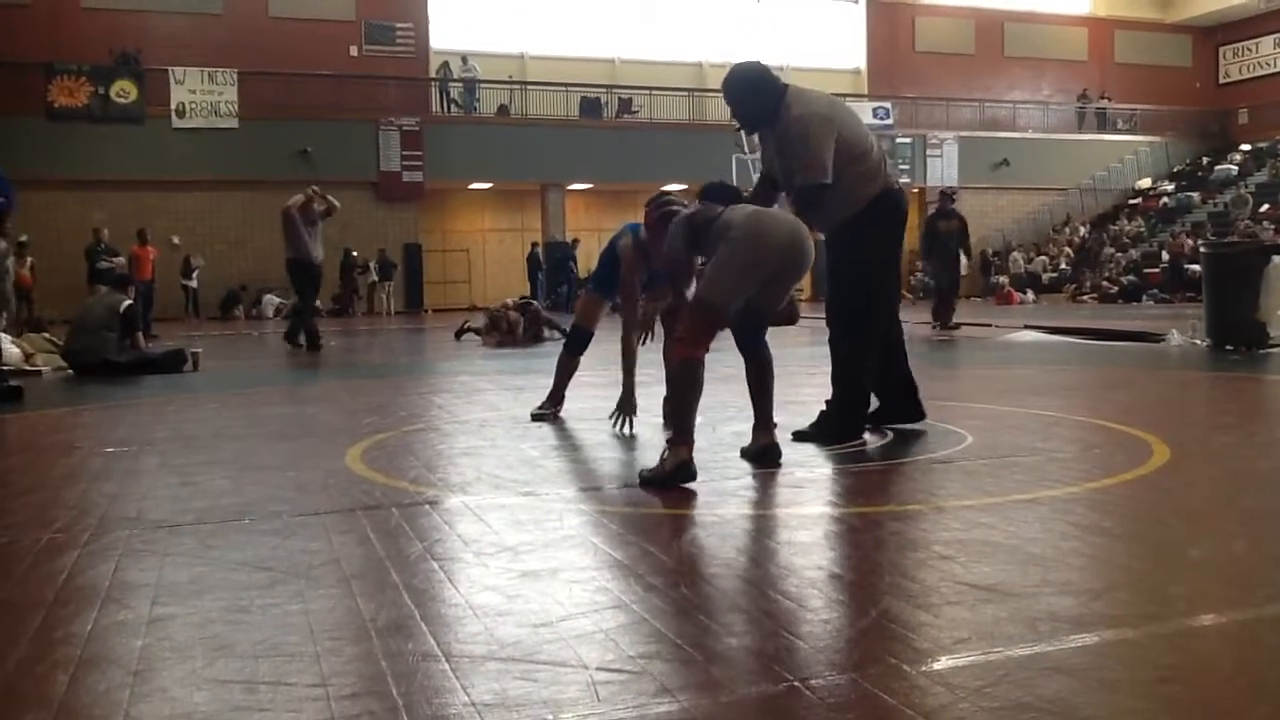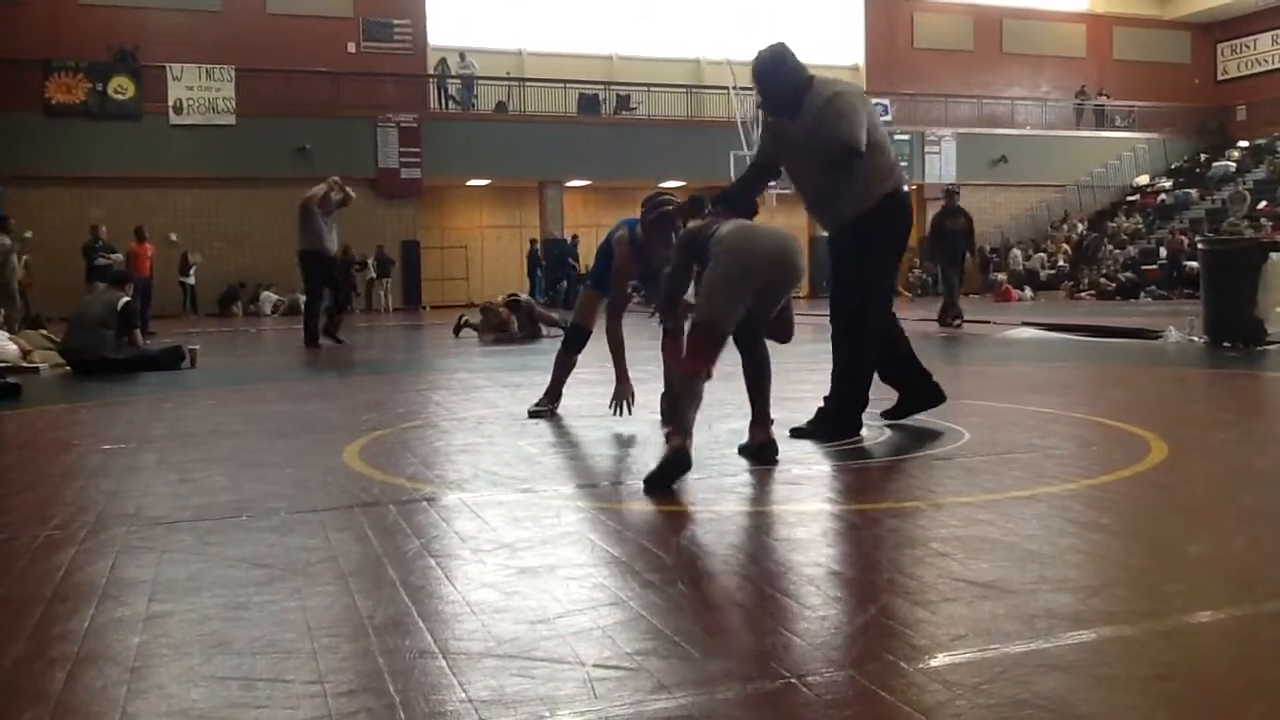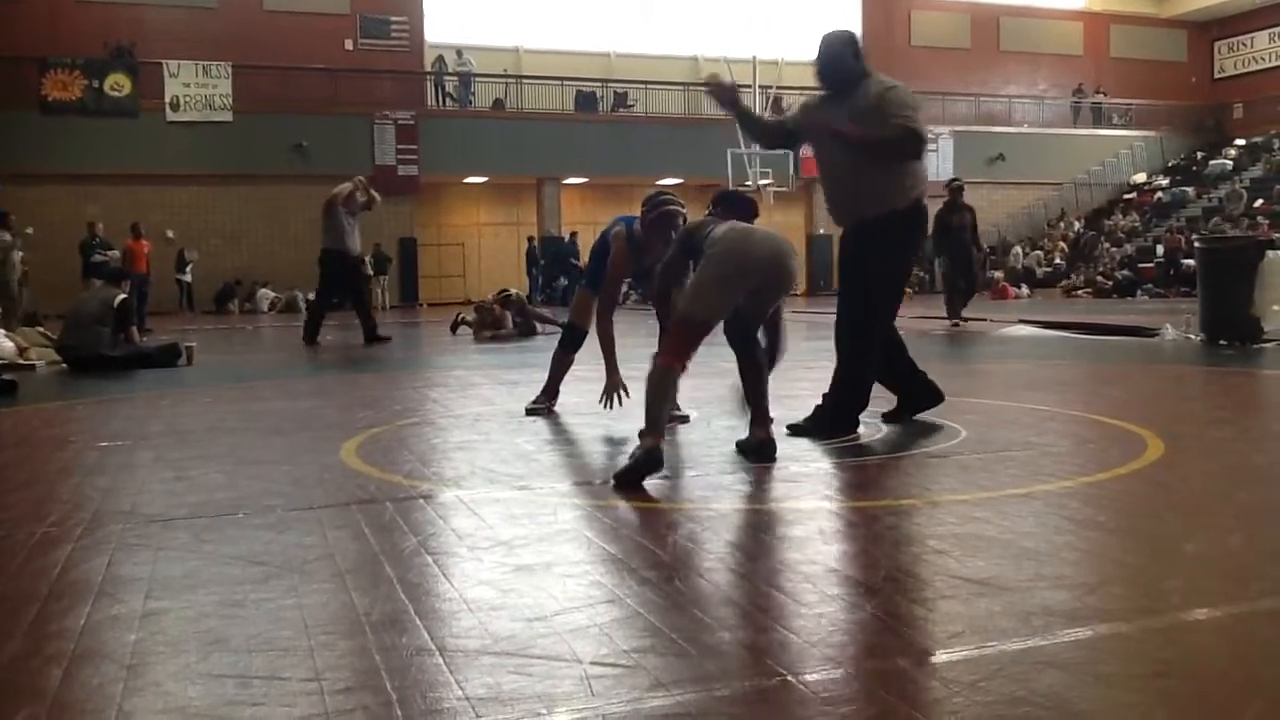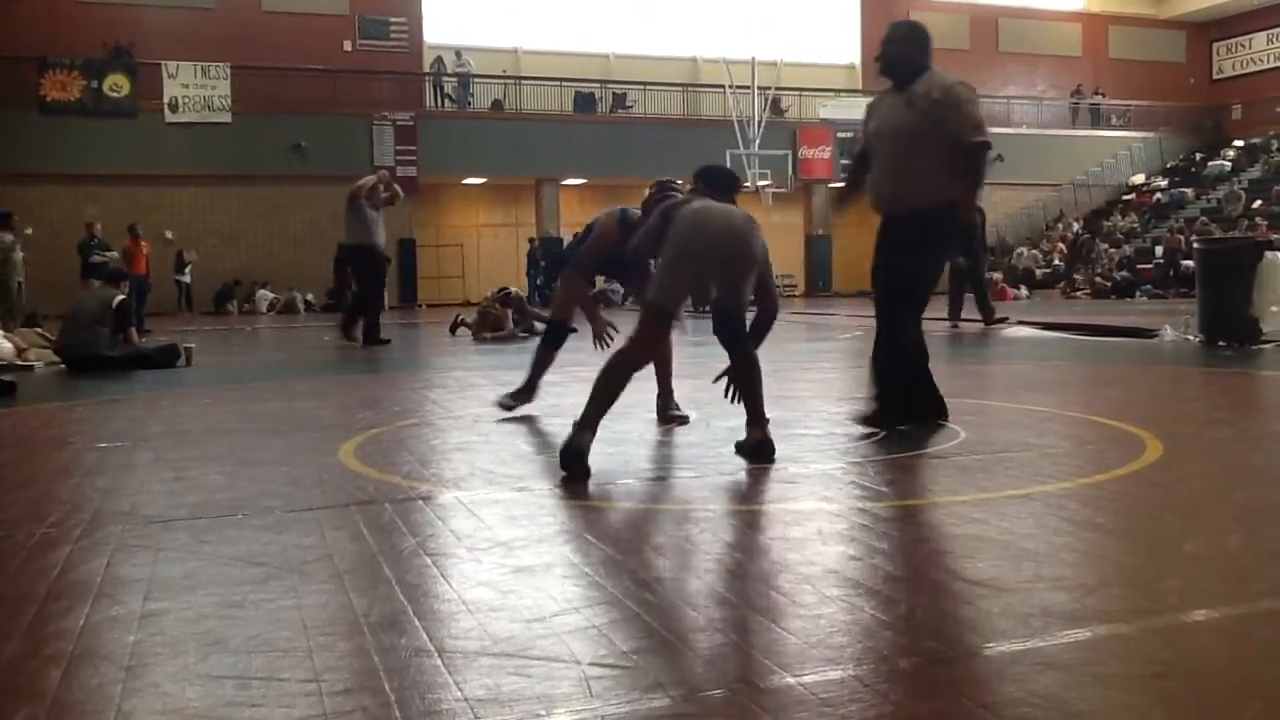
dt=0.3s
person 1, frame 1
left shoulder: (805, 118)
right shoulder: (775, 121)
left elbow: (813, 194)
right elbow: (770, 183)
left hip: (871, 214)
right hip: (856, 217)
left knee: (851, 318)
right knee: (874, 314)
left ankle: (844, 419)
right ankle: (899, 402)
person 1, frame 2
left shoulder: (832, 101)
right shoulder: (778, 120)
left elbow: (845, 159)
right elbow: (759, 175)
right wrist: (717, 200)
left hip: (880, 215)
right hip: (848, 225)
left knee: (855, 317)
right knee: (869, 315)
left ankle: (841, 416)
right ankle: (919, 390)
person 1, frame 3
left shoulder: (889, 96)
right shoulder: (819, 108)
left elbow: (911, 145)
right elbow: (773, 136)
left wrist: (847, 136)
right wrist: (736, 107)
left hip: (897, 222)
right hip: (858, 227)
left knee: (862, 319)
right knee: (864, 318)
left ankle: (839, 413)
right ankle: (917, 390)
person 1, frame 4
left shoulder: (946, 94)
right shoulder: (882, 103)
left elbow: (975, 150)
right elbow: (866, 159)
left wrist: (965, 205)
right wrist: (846, 193)
left hip: (931, 220)
right hip: (896, 222)
left knee: (899, 314)
right knee: (895, 314)
left ankle: (899, 403)
right ankle: (921, 402)
person 2, frame 1
left shoulder: (690, 218)
left elbow: (674, 261)
left wrist: (681, 309)
left hip: (752, 237)
right hip: (799, 237)
left knee: (689, 342)
right knee: (750, 333)
left ankle: (680, 453)
right ankle: (765, 437)
person 2, frame 2
left shoulder: (698, 232)
left elbow: (669, 302)
right elbow: (784, 332)
right wrist: (749, 321)
left hip: (740, 252)
right hip: (789, 248)
left knee: (695, 358)
right knee: (750, 336)
left ankle: (679, 441)
right ankle: (762, 436)
person 2, frame 3
left shoulder: (698, 228)
left elbow: (661, 293)
right elbow: (773, 337)
left hip: (732, 252)
right hip: (782, 254)
left knee: (672, 351)
right knee: (744, 336)
left ankle: (652, 442)
right ankle: (761, 433)
person 2, frame 4
left shoulder: (680, 208)
right shoulder: (748, 224)
left elbow: (636, 253)
right elbow: (769, 306)
left wrist: (653, 298)
right wrist: (741, 356)
left hip: (694, 231)
right hip: (740, 237)
left knee: (644, 342)
right knee: (734, 335)
left ankle: (581, 436)
right ankle: (758, 433)
person 3, frame 1
right shoulder: (634, 248)
right elbow: (630, 328)
right wrist: (628, 390)
right hip: (615, 266)
right knee: (579, 335)
right ankle: (554, 399)
person 3, frame 2
right shoulder: (627, 246)
right elbow: (614, 318)
right wrist: (622, 378)
left hip: (656, 265)
right hip: (612, 260)
right knee: (577, 332)
right ankle: (551, 395)
person 3, frame 3
right shoulder: (624, 244)
right elbow: (604, 314)
right wrist: (612, 373)
left hip: (652, 262)
right hip: (606, 258)
right knee: (574, 331)
right ankle: (549, 392)
person 3, frame 4
right shoulder: (614, 226)
right elbow: (576, 272)
right wrist: (595, 317)
left hip: (630, 259)
right hip: (586, 257)
right knee: (557, 328)
left ankle: (666, 400)
right ankle: (529, 386)
